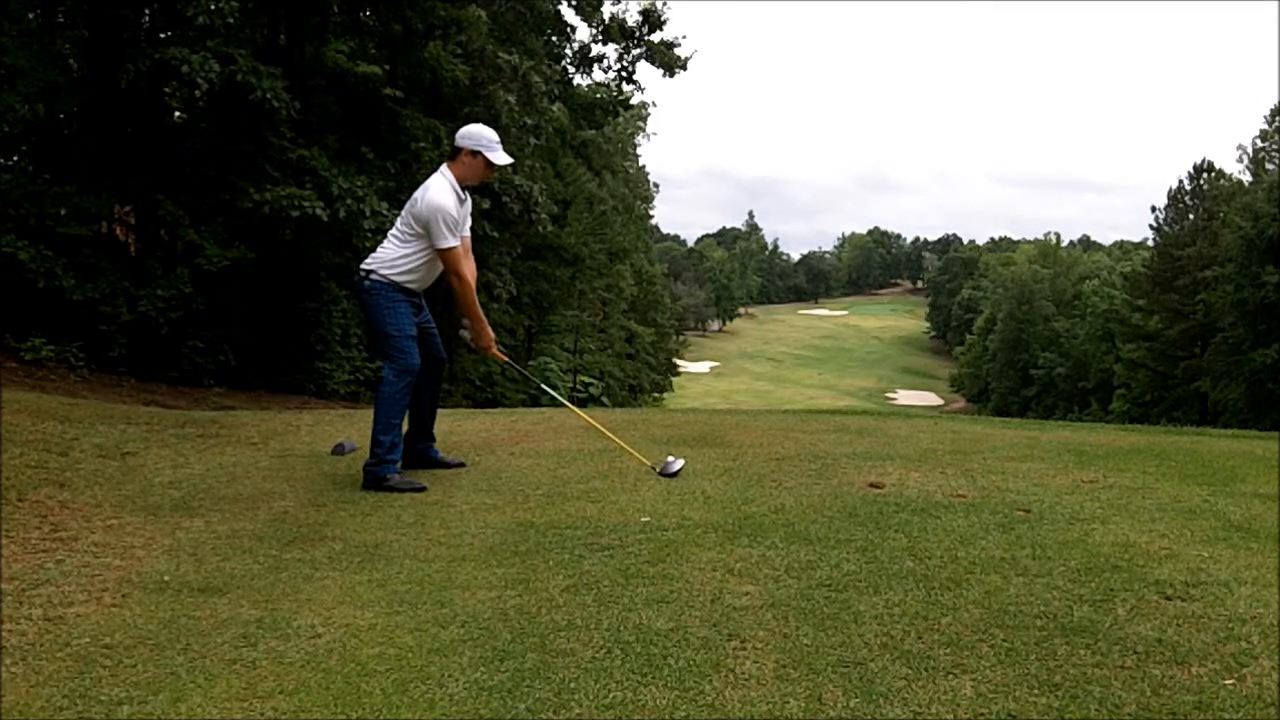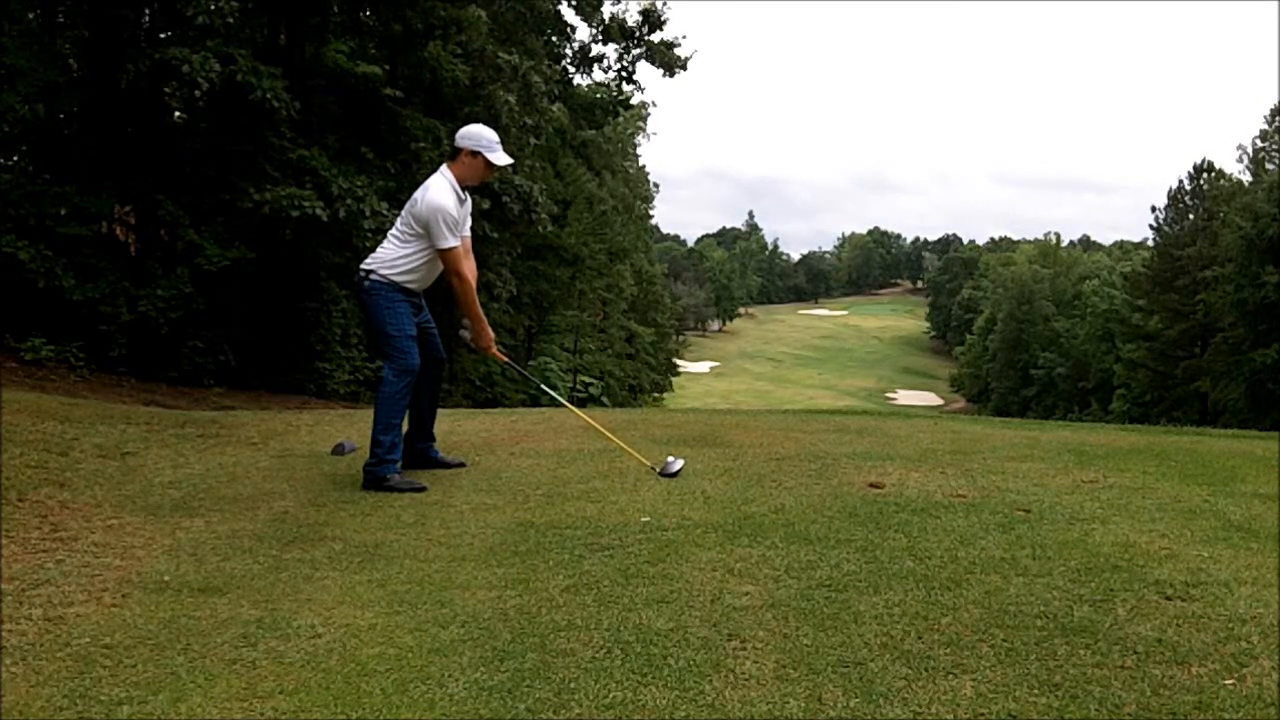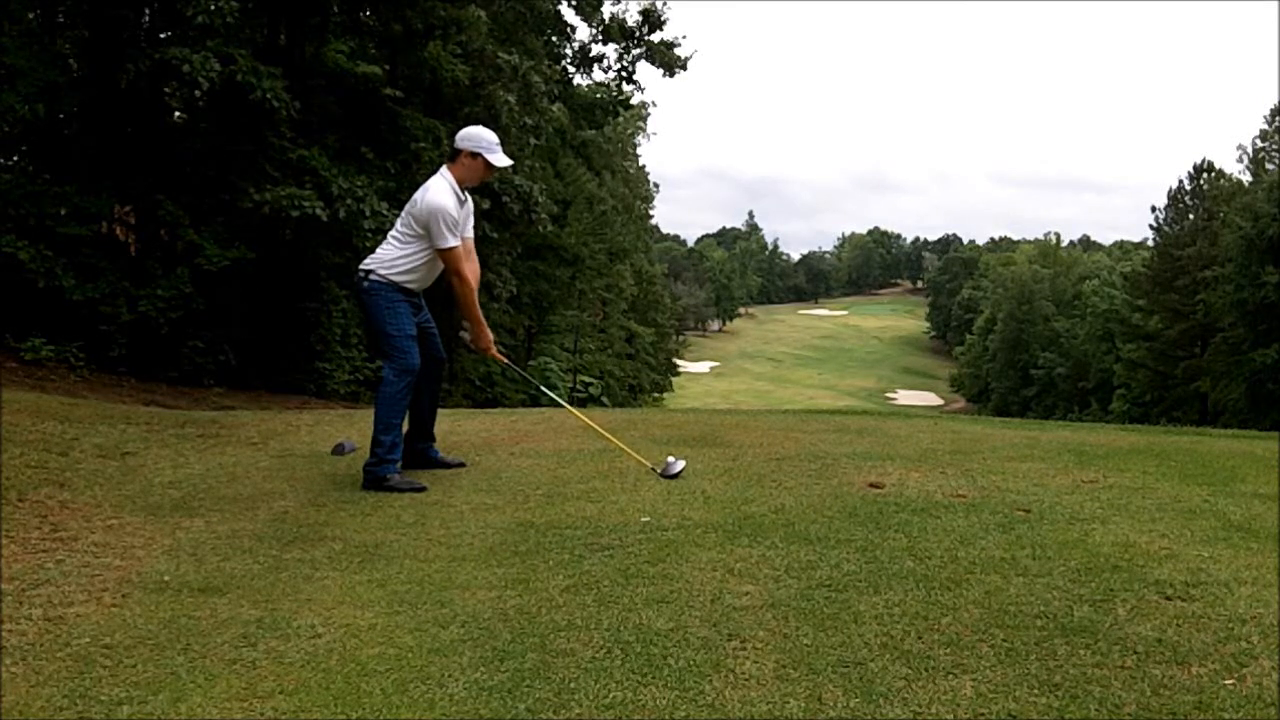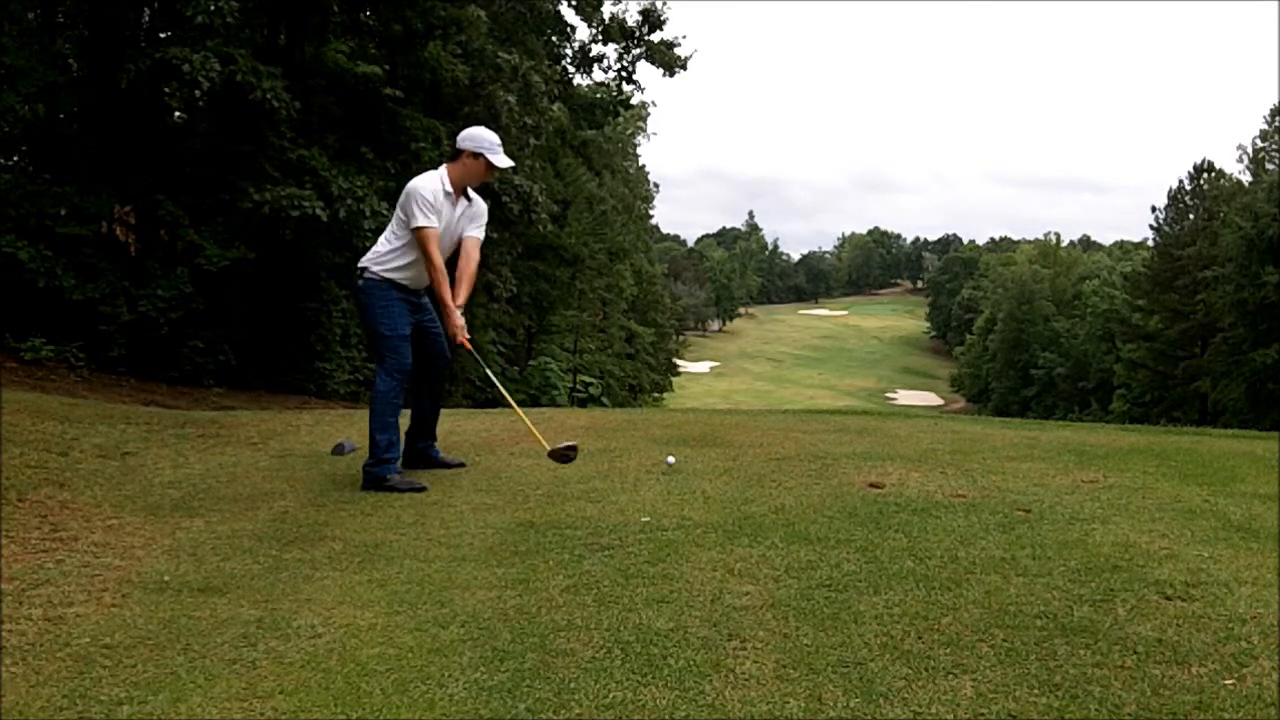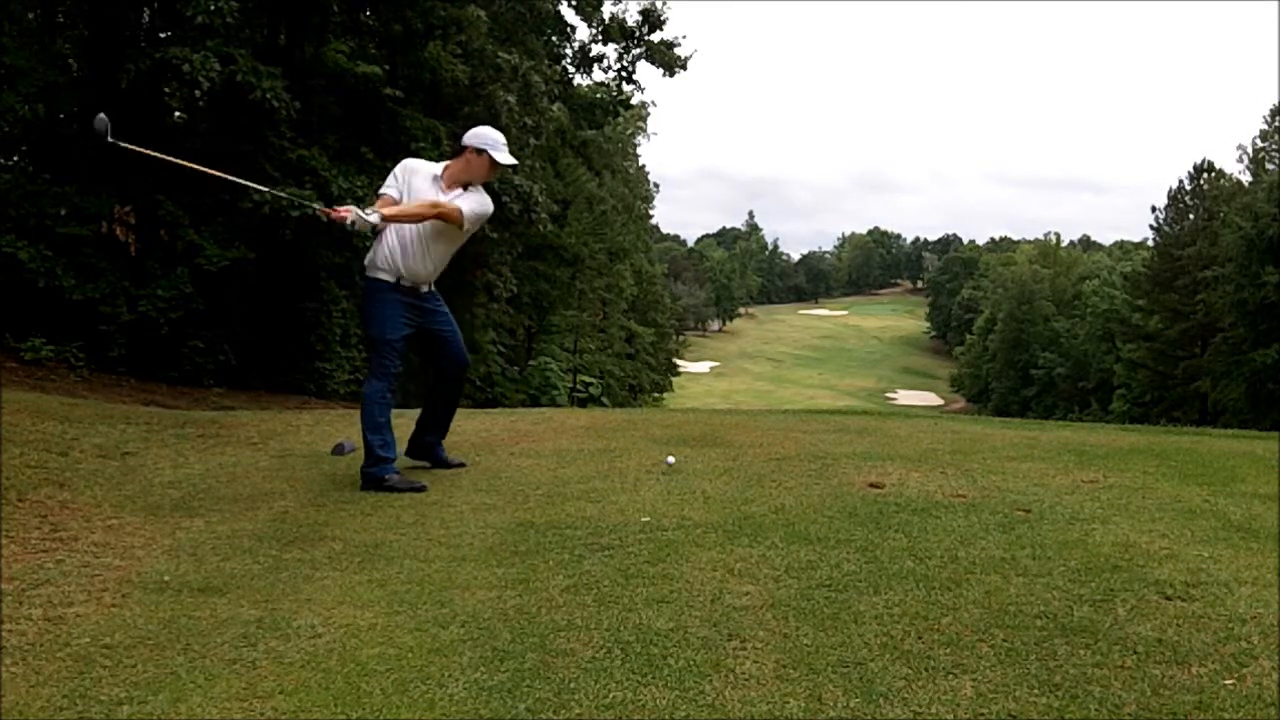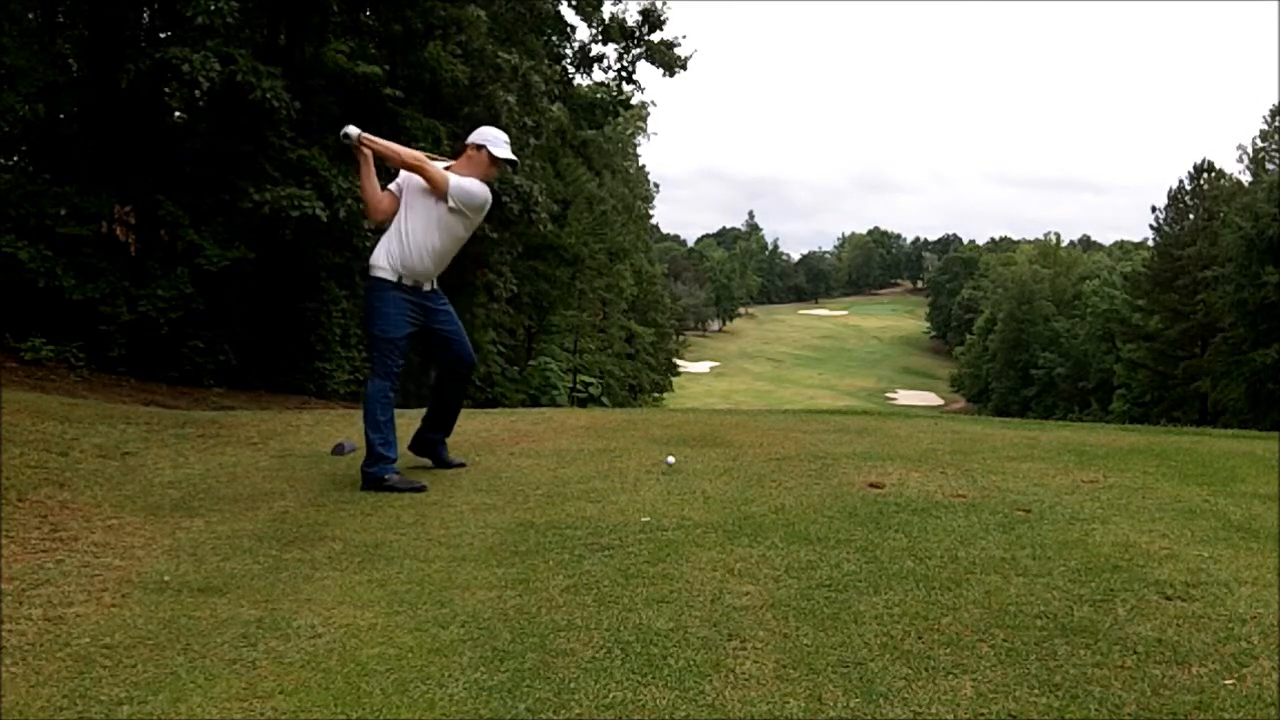
dt=0.2s
person 1, frame 1
left shoulder: (460, 196)
right shoulder: (439, 200)
left elbow: (466, 261)
right elbow: (456, 274)
left wrist: (471, 320)
right wrist: (480, 326)
left hip: (408, 291)
right hip: (385, 287)
left knee: (432, 362)
right knee: (404, 366)
left ankle: (418, 449)
right ankle: (381, 469)
person 1, frame 2
left shoulder: (460, 196)
right shoulder: (439, 200)
left elbow: (467, 261)
right elbow: (457, 274)
left wrist: (471, 320)
right wrist: (480, 326)
left hip: (408, 291)
right hip: (384, 287)
left knee: (432, 362)
right knee: (404, 366)
left ankle: (418, 449)
right ankle: (381, 469)
person 1, frame 3
left shoulder: (463, 199)
right shoulder: (439, 201)
left elbow: (471, 262)
right elbow: (457, 273)
left wrist: (471, 321)
right wrist: (479, 328)
left hip: (408, 291)
right hip: (383, 287)
left knee: (433, 362)
right knee: (404, 367)
left ankle: (419, 449)
right ankle: (381, 468)
person 1, frame 4
left shoulder: (476, 206)
right shoulder: (423, 188)
left elbow: (469, 260)
right elbow: (431, 256)
left wrist: (458, 308)
right wrist: (449, 311)
left hip: (413, 291)
right hip: (381, 285)
left knee: (436, 362)
right knee: (397, 366)
left ankle: (420, 448)
right ankle: (380, 469)
person 1, frame 5
left shoulder: (480, 204)
right shoulder: (411, 169)
left elbow: (431, 209)
right elbow: (381, 211)
left wrist: (374, 216)
right wrist: (362, 217)
left hip: (425, 292)
right hip: (384, 284)
left knee: (455, 363)
right knee: (384, 372)
left ankle: (426, 444)
right ankle: (378, 469)
person 1, frame 6
left shoulder: (478, 194)
right shoulder: (414, 172)
left elbow: (420, 164)
right elbow: (378, 214)
left wrist: (366, 139)
right wrist: (365, 159)
left hip: (428, 291)
right hip: (390, 287)
left knee: (461, 362)
right knee: (386, 372)
left ankle: (430, 441)
right ankle: (378, 468)
